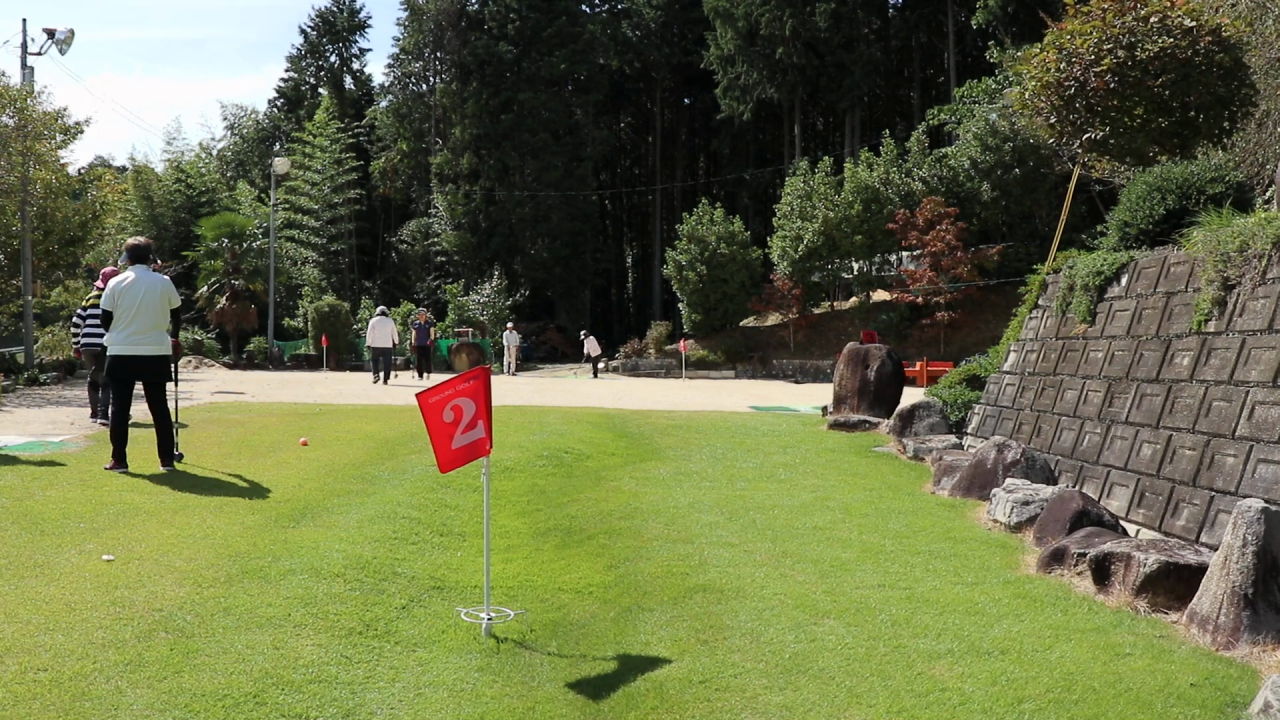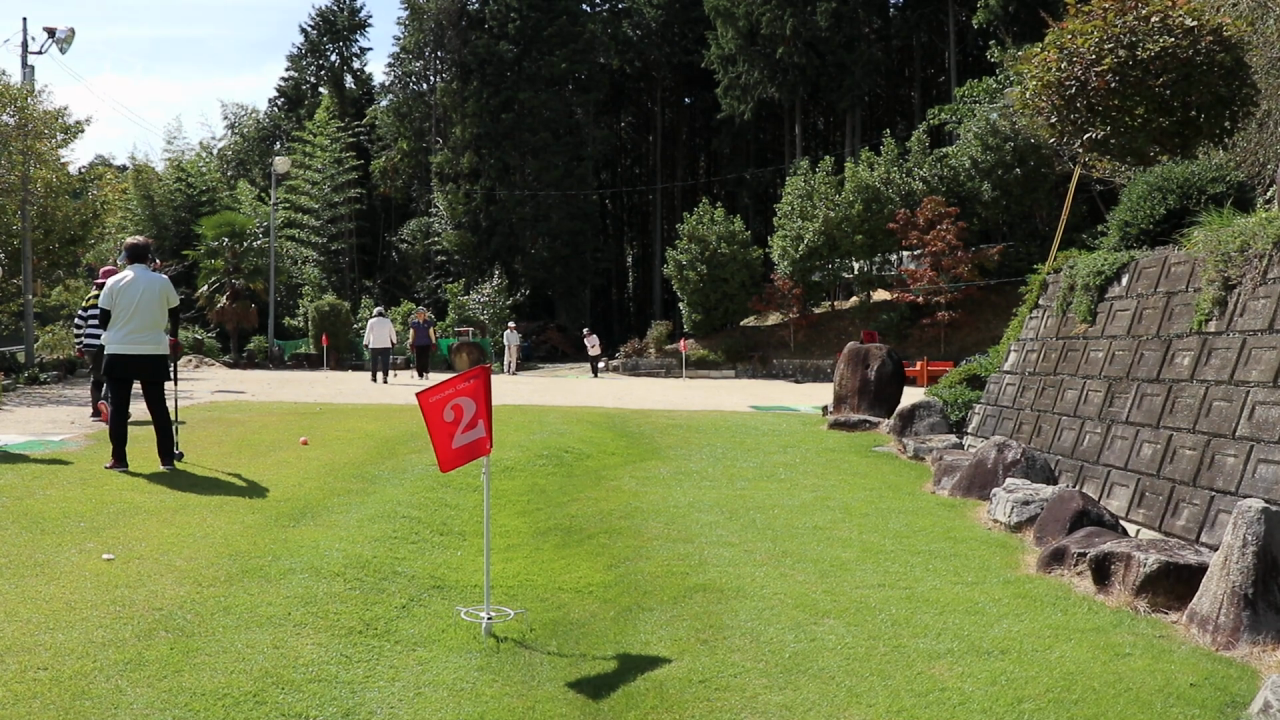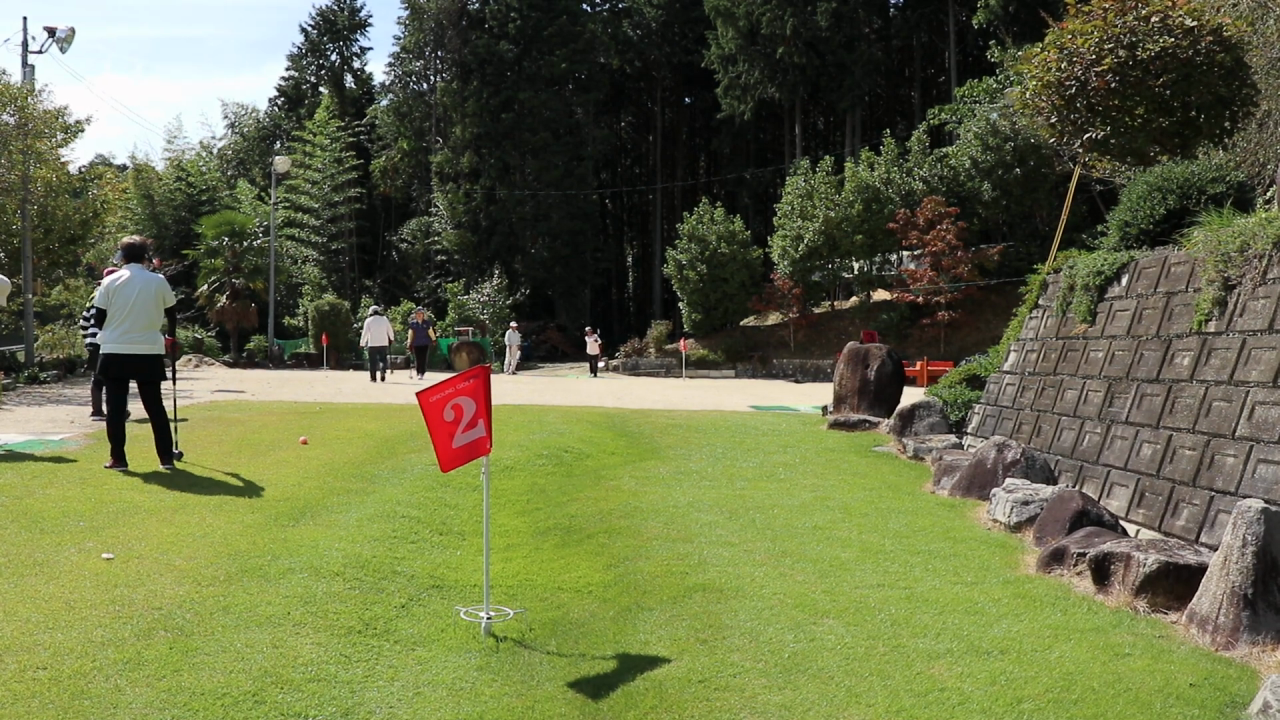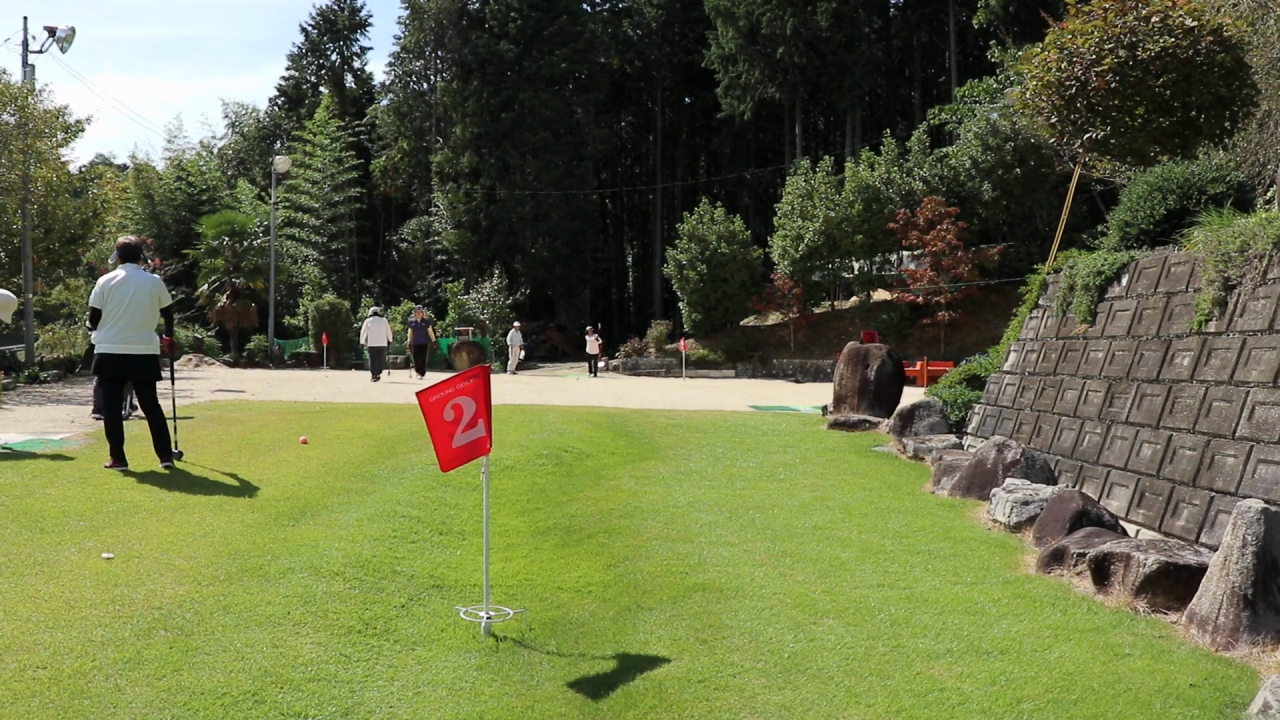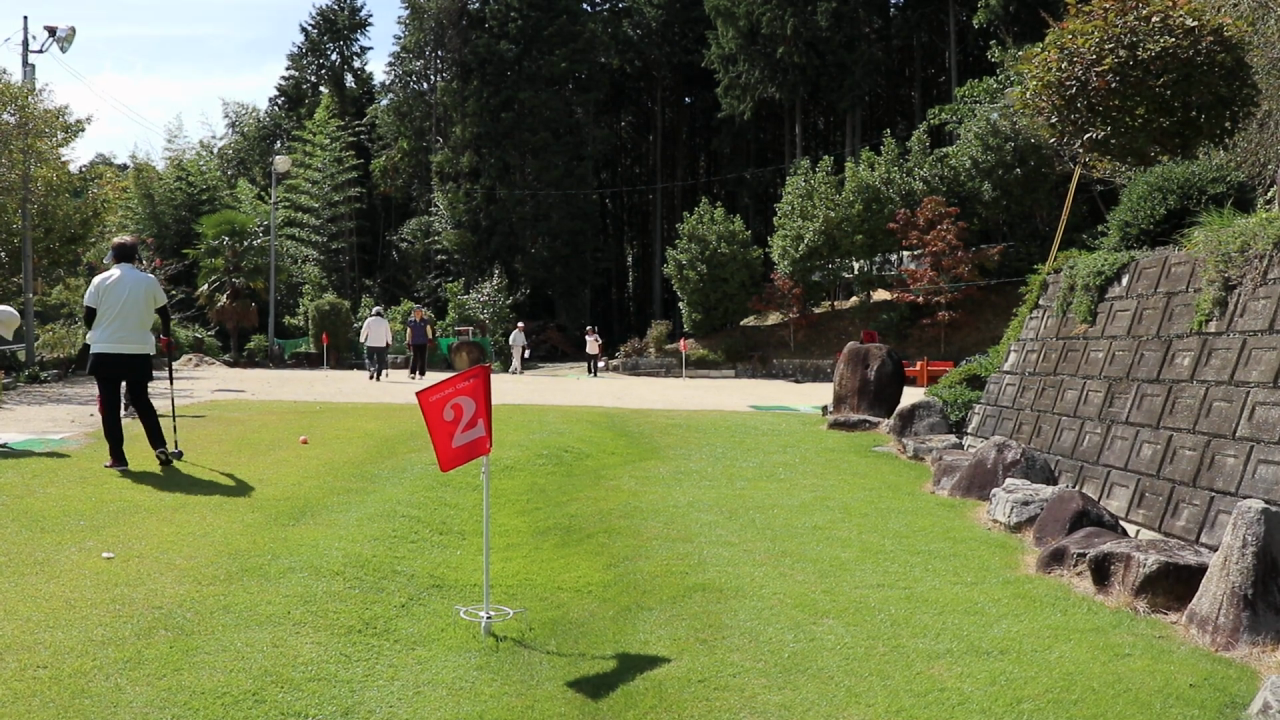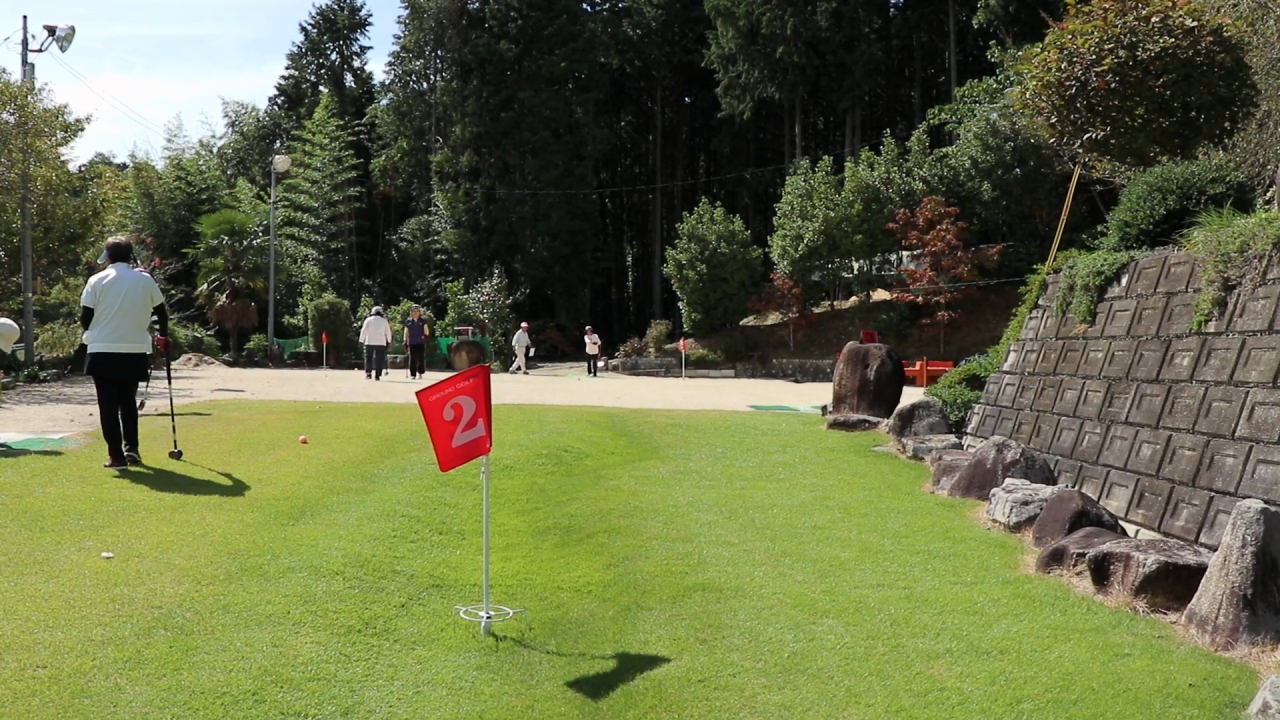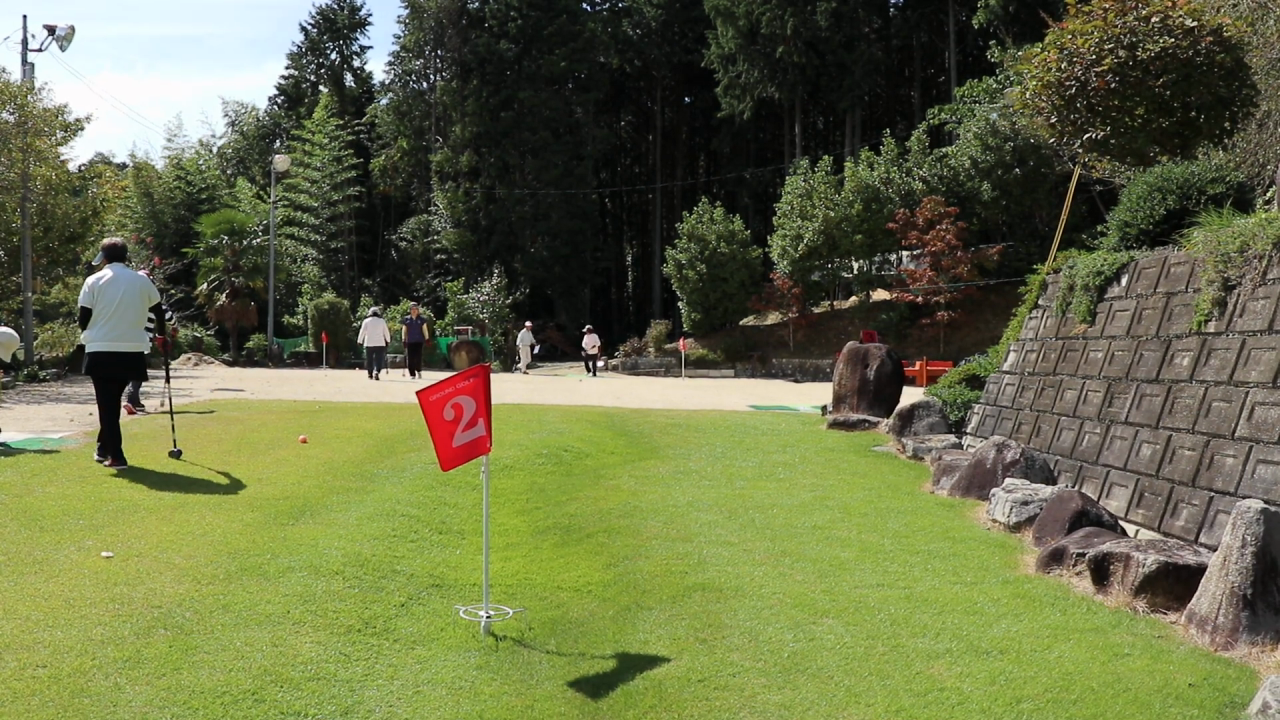
dt=0.2s
person 1, frame 1
left shoulder: (116, 283)
right shoulder: (164, 282)
left elbow: (105, 320)
right elbow: (176, 316)
right wrist: (174, 339)
left hip: (121, 353)
right hip: (155, 353)
left knee: (120, 408)
right knee: (159, 407)
left ankle: (119, 460)
right ankle: (167, 459)
person 1, frame 2
left shoulder: (114, 282)
right shoulder: (162, 282)
left elbow: (103, 320)
right elbow: (174, 315)
right wrist: (173, 338)
left hip: (119, 353)
right hip: (153, 353)
left knee: (118, 408)
right knee: (158, 407)
left ankle: (119, 459)
right ankle: (167, 458)
person 1, frame 3
left shoulder: (110, 281)
right shoulder: (159, 281)
left elbow: (99, 319)
right elbow: (171, 314)
right wrist: (170, 338)
left hip: (114, 352)
right hip: (149, 352)
left knee: (116, 408)
right knee: (155, 406)
left ankle: (118, 458)
right ankle: (166, 456)
person 1, frame 4
left shoulder: (106, 281)
right shoulder: (154, 281)
left elbow: (93, 318)
right elbow: (168, 314)
right wrist: (168, 337)
left hip: (109, 352)
right hip: (143, 352)
left knee: (112, 407)
right knee: (151, 405)
left ankle: (117, 458)
right ankle: (165, 454)
person 1, frame 5
left shoulder: (101, 280)
right shoulder: (149, 281)
left elbow: (88, 317)
right elbow: (164, 313)
right wrist: (165, 337)
left hip: (105, 351)
right hip: (138, 352)
left knee: (110, 406)
right knee: (142, 402)
left ankle: (118, 458)
right ankle: (160, 447)
person 1, frame 6
left shoulder: (97, 280)
right shoulder: (145, 280)
left elbow: (85, 318)
right elbow: (161, 312)
left wrist: (95, 333)
right wrist: (163, 337)
left hip: (103, 351)
right hip: (135, 351)
left knee: (108, 405)
right knee: (127, 402)
left ankle: (117, 457)
right ankle: (132, 448)
person 1, frame 7
left shoulder: (94, 281)
right shoulder: (141, 280)
left elbow: (84, 318)
right elbow: (158, 311)
left wrist: (92, 333)
right wrist: (161, 335)
left hip: (101, 350)
right hip: (132, 350)
left knee: (106, 404)
right knee: (114, 402)
left ankle: (116, 456)
right ankle: (104, 448)
